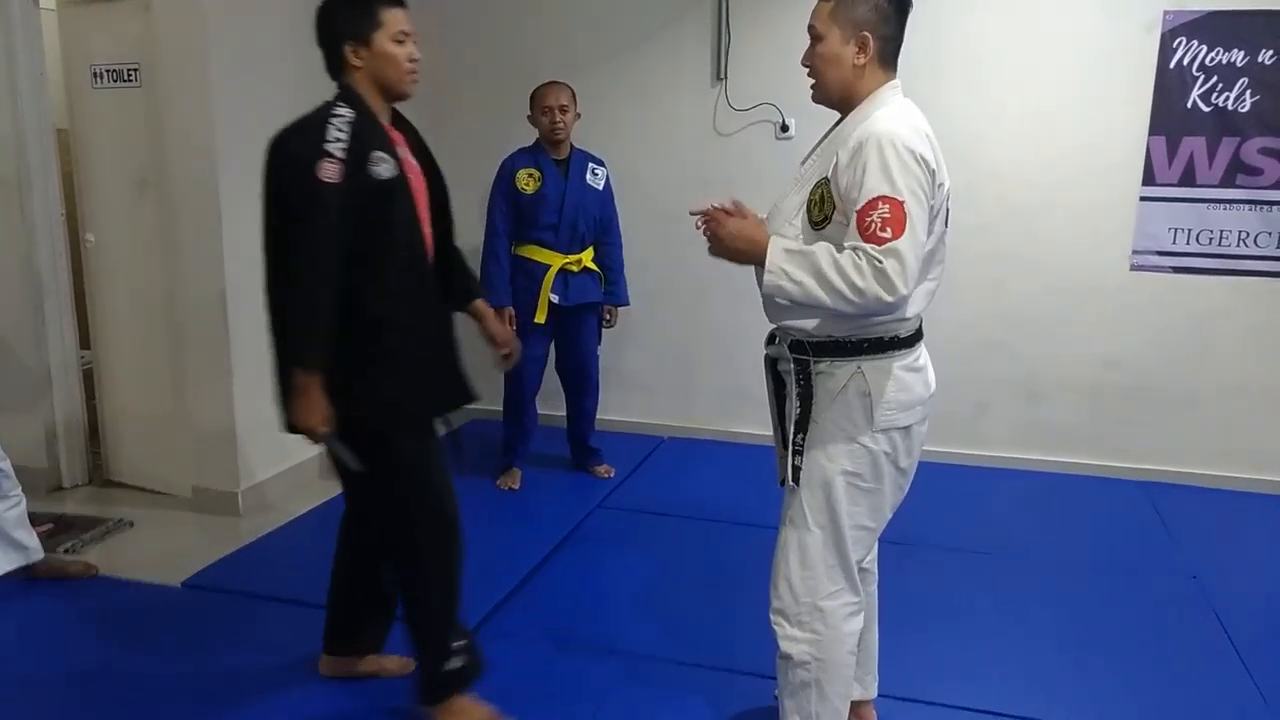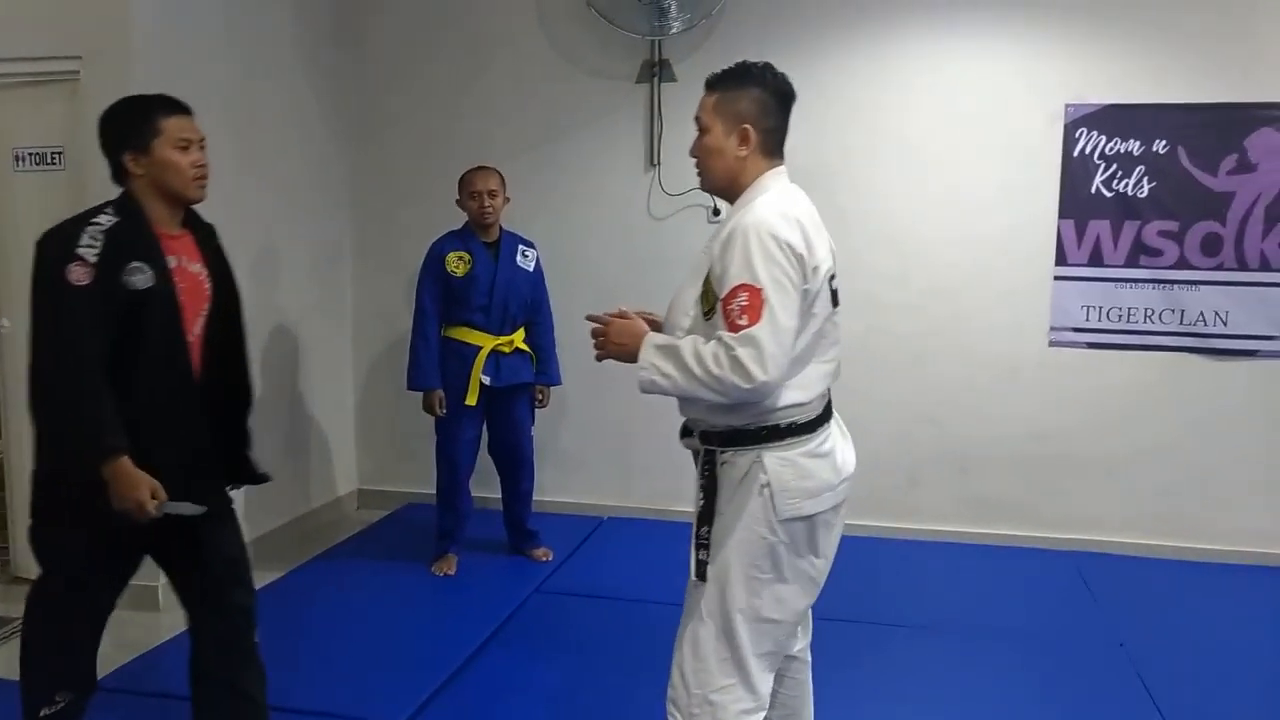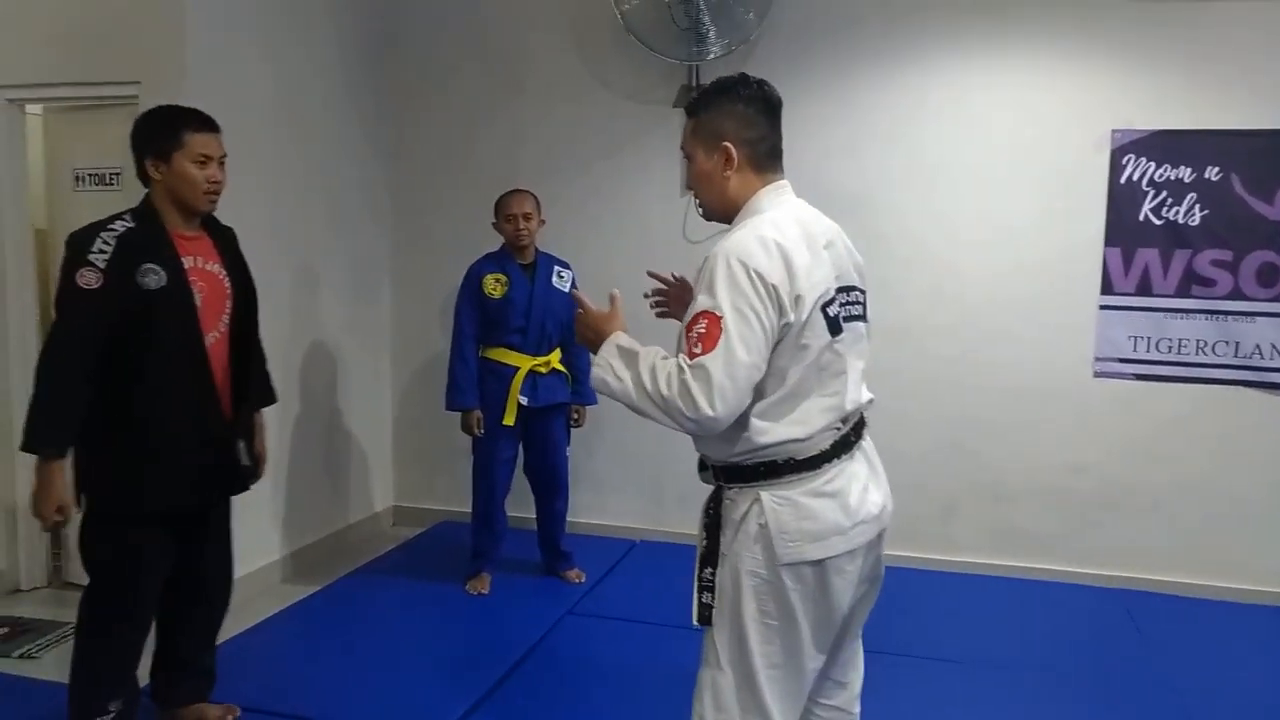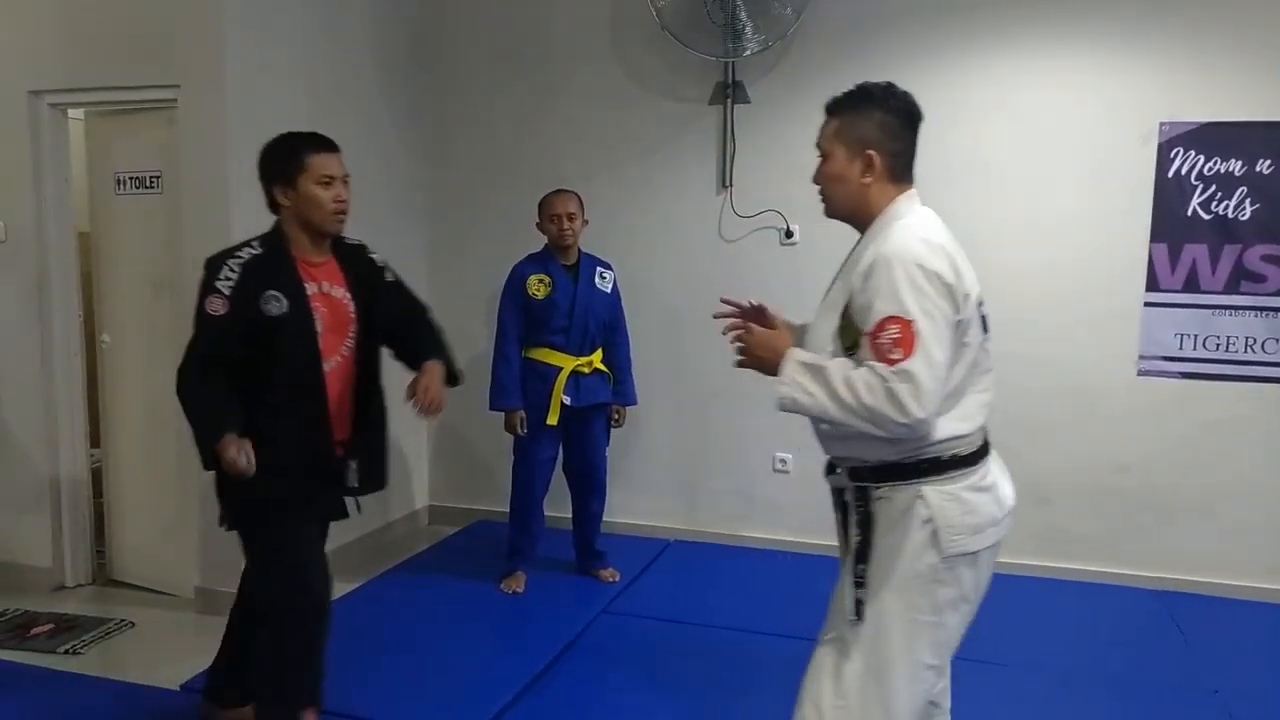
dt=0.5s
person 1, frame 1
left shoulder: (887, 137)
right shoulder: (861, 130)
left elbow: (881, 277)
left wrist: (764, 252)
right wrist: (759, 235)
left hip: (856, 386)
right hip: (841, 377)
left knee: (814, 580)
right knee: (843, 560)
person 1, frame 2
left shoulder: (759, 226)
right shoulder: (787, 213)
left elbow: (750, 367)
left wrist: (645, 348)
right wrist: (667, 331)
left hip: (768, 474)
right hip: (800, 460)
right knee: (776, 648)
person 1, frame 3
left shoulder: (744, 253)
right shoulder: (826, 236)
left elbow: (705, 400)
left wrist: (611, 346)
right wrist: (705, 311)
left hip: (784, 514)
right hip: (847, 490)
person 1, frame 4
left shoulder: (902, 256)
right shoulder: (894, 242)
left elbow: (904, 401)
left wrist: (789, 365)
right wrist: (792, 337)
left hip: (926, 512)
right hip: (913, 501)
person 2, frame 1
left shoulder: (396, 133)
right shoulder: (327, 140)
left elbow: (427, 242)
right elbow: (304, 270)
left wrist: (478, 306)
right wrist: (306, 380)
left hip: (394, 360)
right hip: (363, 372)
left knee: (379, 515)
right knee: (424, 524)
left ankle: (349, 645)
person 2, frame 2
left shoulder: (201, 239)
right shoulder: (84, 245)
left elbow: (224, 349)
right elbow: (67, 371)
left wrist: (229, 444)
right wrist: (115, 466)
left hip: (192, 461)
right hip: (105, 473)
left knee: (224, 595)
right knee: (71, 606)
person 2, frame 3
left shoulder: (221, 242)
right shoulder: (110, 248)
right elbow: (69, 359)
left wrist: (254, 421)
right wrist: (52, 462)
left hip: (210, 454)
right hip: (137, 462)
left knee: (205, 586)
right knee: (123, 598)
person 2, frame 4
left shoulder: (359, 262)
right shoulder: (242, 272)
left elbow: (408, 319)
right elbow: (201, 368)
left wrist: (432, 362)
right wrist: (222, 434)
left hip: (331, 465)
right hip: (270, 469)
left knee: (273, 585)
right knee: (300, 596)
person 3, frame 1
left shoulder: (595, 170)
right shoulder: (515, 168)
left elbow: (609, 238)
right elbow: (497, 238)
left wrist: (612, 294)
right wrist: (499, 297)
left hip: (581, 290)
right hip: (529, 289)
left knee: (583, 378)
right knee: (522, 381)
left ankle: (586, 453)
right ankle: (512, 462)
person 3, frame 2
left shoulder: (525, 252)
right shoulder: (444, 251)
left elbow: (540, 319)
right elbow: (427, 321)
left wrist: (545, 375)
right wrist: (429, 381)
left hip: (513, 371)
right hip: (460, 370)
left knee: (518, 458)
right knee: (455, 462)
left ankle: (523, 537)
right ankle: (448, 546)
person 3, frame 3
left shoulder: (560, 273)
right shoulder: (482, 273)
left elbow: (575, 340)
right elbow: (465, 342)
left wrist: (580, 395)
right wrist: (467, 402)
left hip: (549, 391)
right hip: (498, 390)
left knee: (553, 479)
right knee: (491, 481)
left ankle: (557, 558)
right ankle: (482, 566)
person 3, frame 4
left shoulder: (602, 274)
right shoulder: (525, 273)
left elbow: (617, 339)
right elbow: (508, 342)
left wrist: (621, 395)
right wrist: (511, 401)
left hip: (591, 391)
right hip: (540, 390)
left knee: (591, 479)
right knee: (530, 479)
left ankle: (591, 557)
right ankle: (517, 563)
